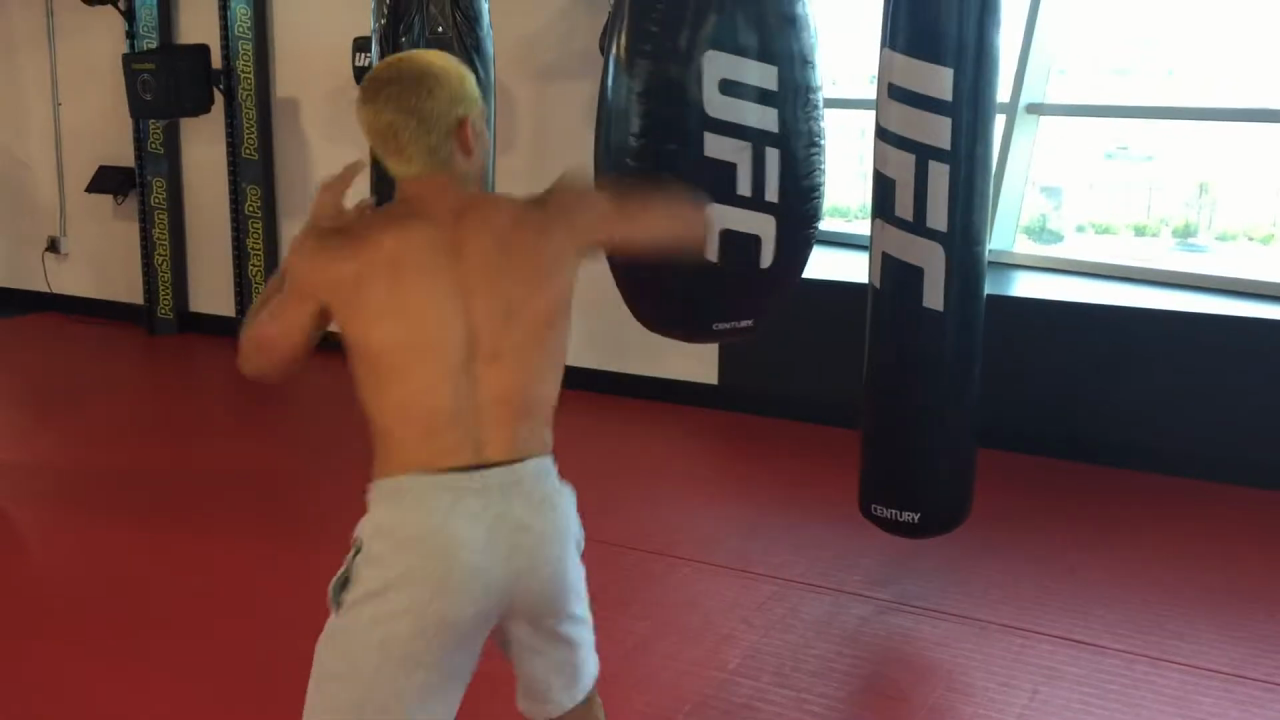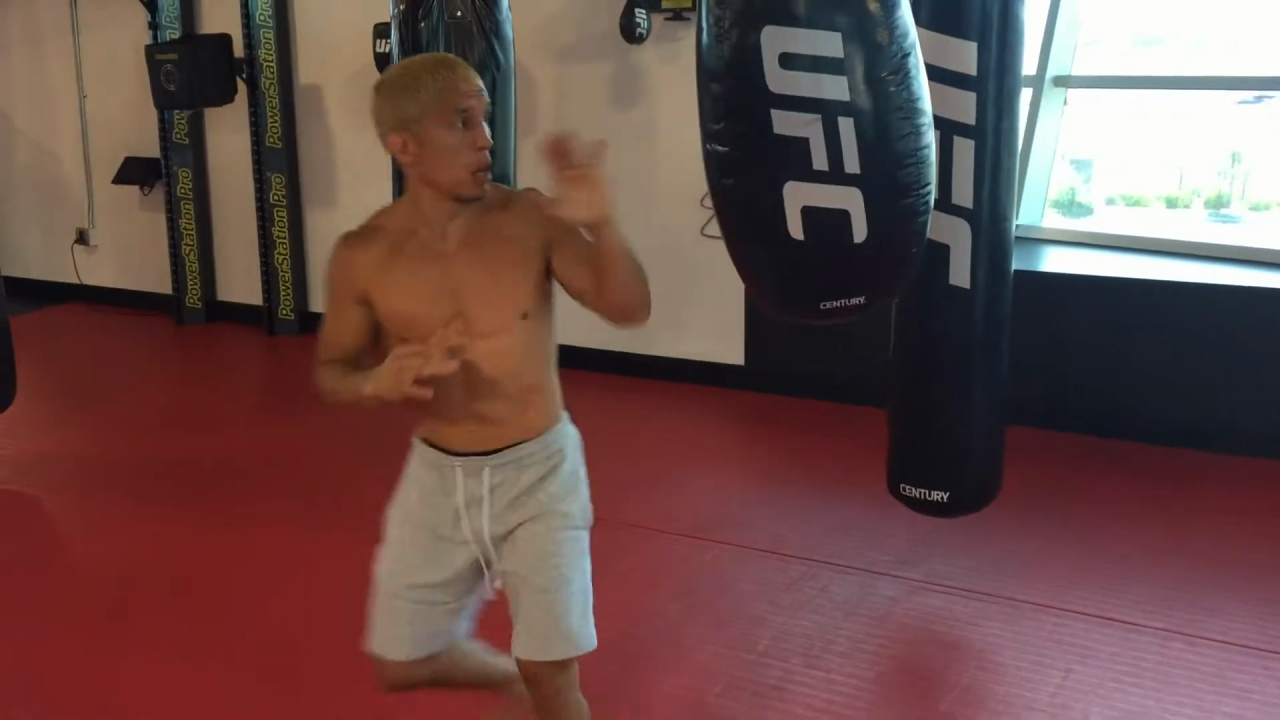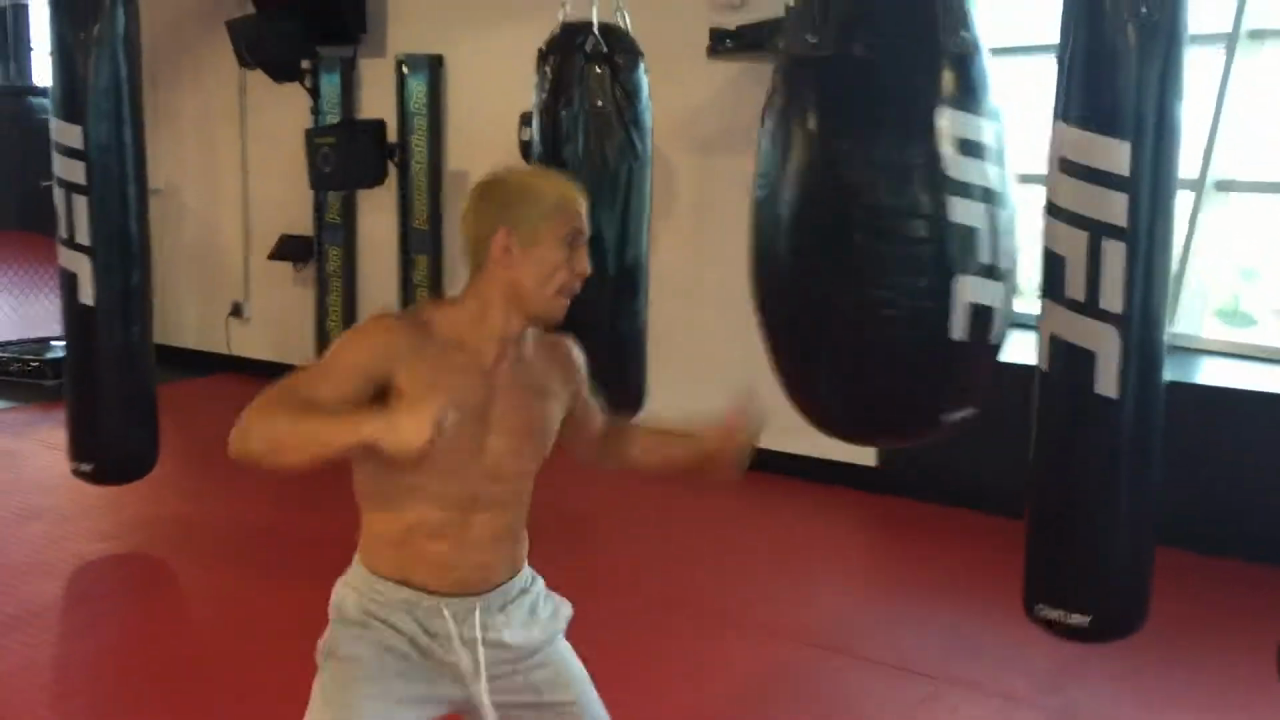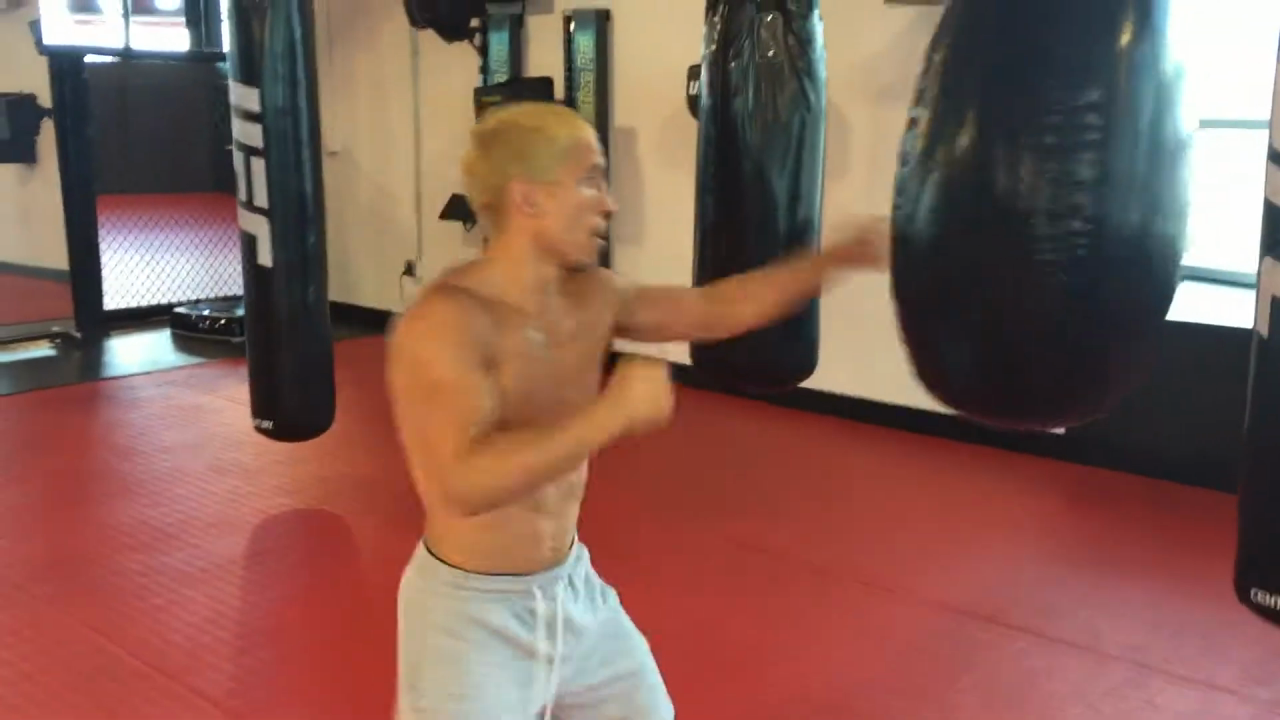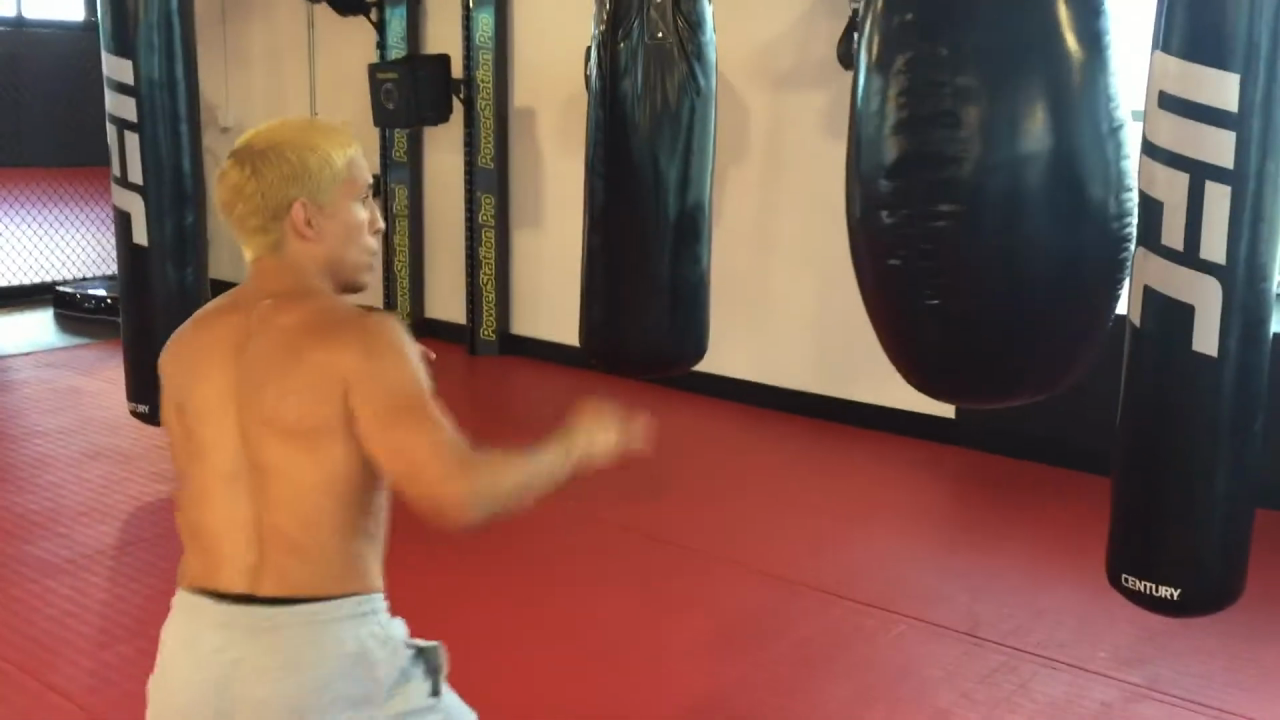
dt=1s
person 1, frame 1
left shoulder: (339, 258)
right shoulder: (553, 223)
left elbow: (259, 358)
right elbow: (695, 224)
right wrist: (586, 207)
left hip: (417, 537)
right hip: (536, 518)
person 1, frame 2
left shoulder: (528, 217)
right shoulder: (362, 256)
left elbow: (631, 308)
right elbow: (332, 372)
left wrist: (596, 218)
right wrist: (378, 381)
left hip: (541, 473)
right hip: (435, 481)
right knee: (403, 665)
person 1, frame 3
left shoulder: (559, 358)
right shoulder: (394, 342)
left elbow: (600, 441)
right elbow: (252, 433)
left wrist: (702, 444)
right wrist: (373, 426)
left hip: (514, 612)
right hip: (391, 621)
person 1, frame 4
left shoulder: (579, 293)
right shoulder: (443, 320)
left elbow: (711, 314)
right elbow: (464, 485)
left wrist: (832, 258)
right wrist: (612, 414)
left hip: (567, 589)
right hip: (468, 611)
person 1, frame 5
left shoulder: (186, 351)
right shoulder: (363, 341)
right elbow: (457, 496)
right wrist: (576, 446)
left hip: (203, 650)
right hip: (330, 656)
